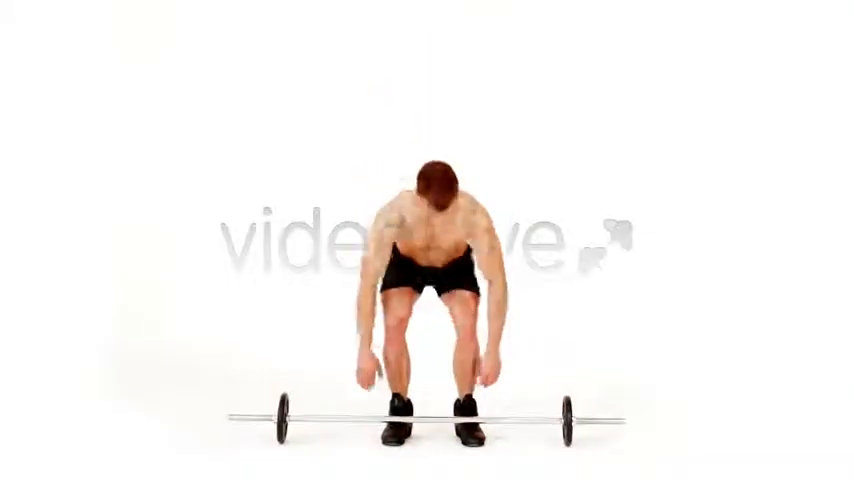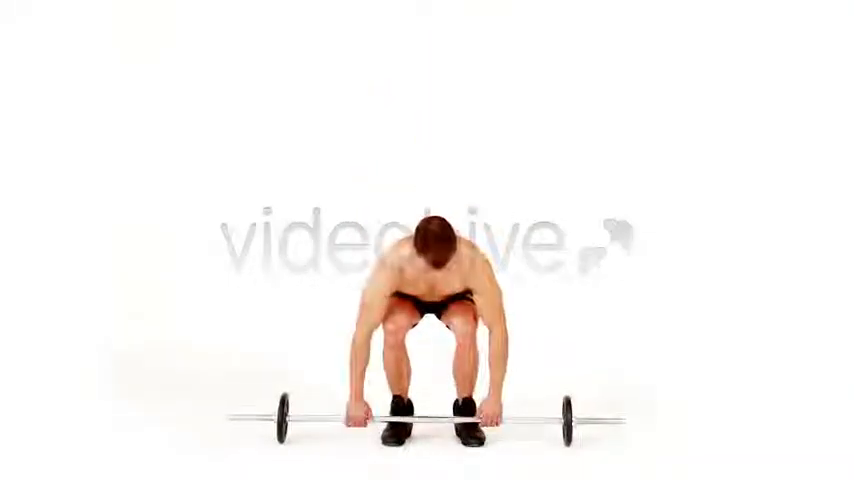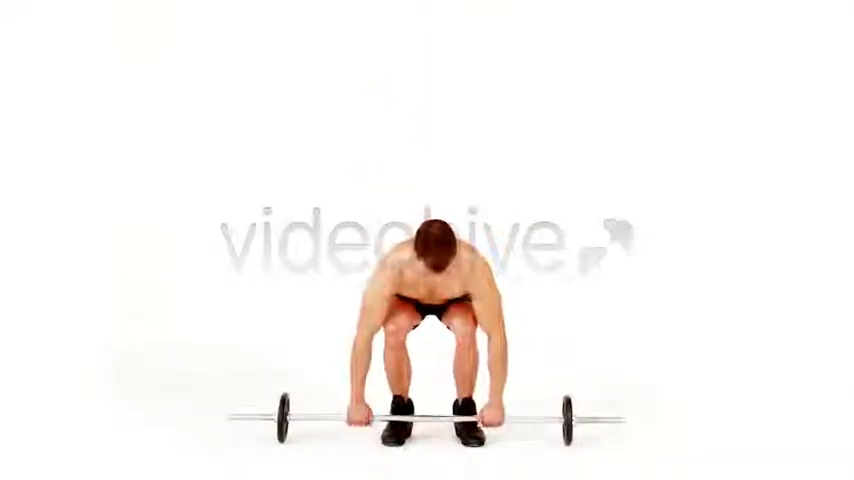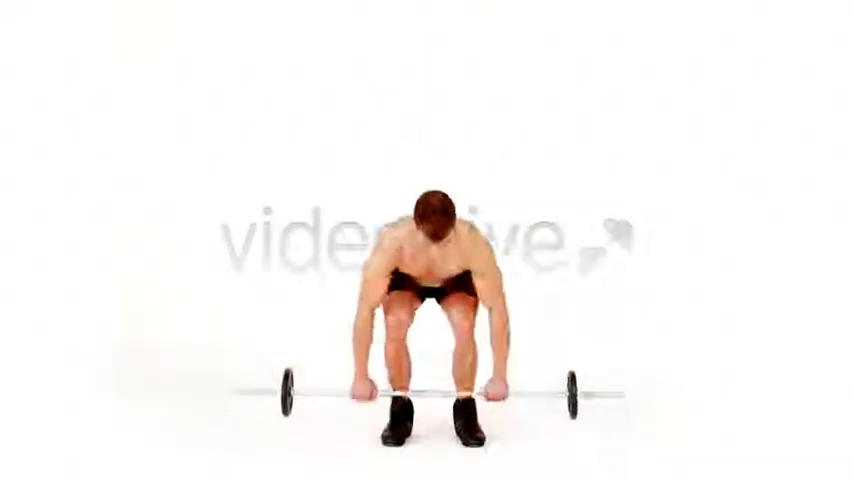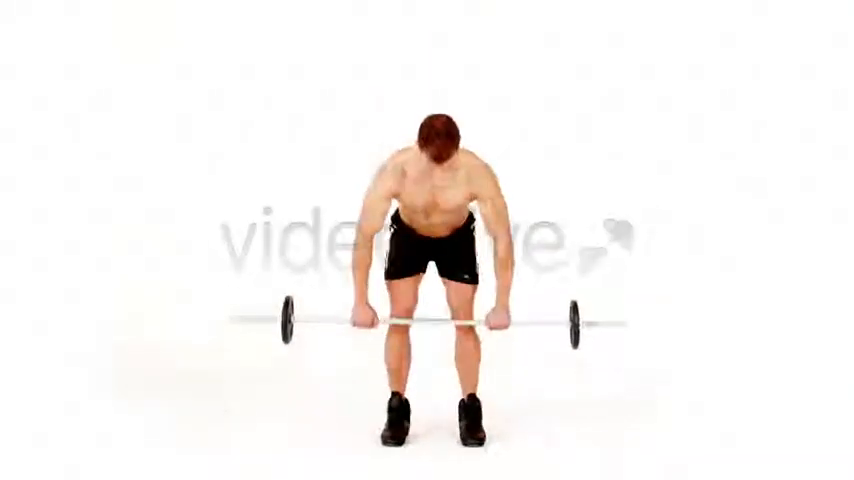
dt=0.4s
person 1, frame 1
left shoulder: (475, 217)
right shoulder: (392, 217)
left elbow: (497, 283)
right elbow: (368, 283)
left wrist: (492, 351)
right wrist: (365, 350)
left hip: (456, 264)
right hip: (405, 262)
left knee: (466, 324)
right knee: (394, 323)
left ankle: (466, 410)
right ankle: (399, 409)
person 1, frame 2
left shoulder: (474, 263)
right shoulder: (391, 264)
left elbow: (498, 329)
right elbow: (362, 332)
left wrist: (494, 397)
right wrist: (356, 398)
left hip: (455, 296)
right hip: (407, 297)
left knee: (466, 330)
right knee: (393, 329)
left ankle: (465, 409)
right ankle: (400, 408)
person 1, frame 3
left shoulder: (474, 267)
right shoulder: (392, 267)
left elbow: (496, 334)
right elbow: (364, 334)
left wrist: (495, 401)
right wrist: (357, 400)
left hip: (455, 298)
right hip: (407, 298)
left knee: (465, 331)
right knee: (394, 329)
left ankle: (465, 408)
right ankle: (400, 407)
person 1, frame 4
left shoulder: (473, 244)
right shoulder: (391, 242)
left elbow: (497, 309)
right elbow: (366, 310)
left wrist: (499, 375)
right wrist: (361, 375)
left hip: (456, 278)
right hip: (405, 277)
left knee: (465, 328)
right knee: (395, 326)
left ankle: (465, 408)
right ankle: (400, 408)
person 1, frame 5
left shoulder: (478, 173)
right shoulder: (393, 171)
left elbow: (502, 238)
right elbow: (365, 235)
left wrist: (502, 304)
right wrist: (360, 301)
left hip: (457, 236)
right hip: (408, 235)
left knee: (463, 319)
right knee: (399, 316)
left ankle: (470, 409)
right ankle: (397, 409)
